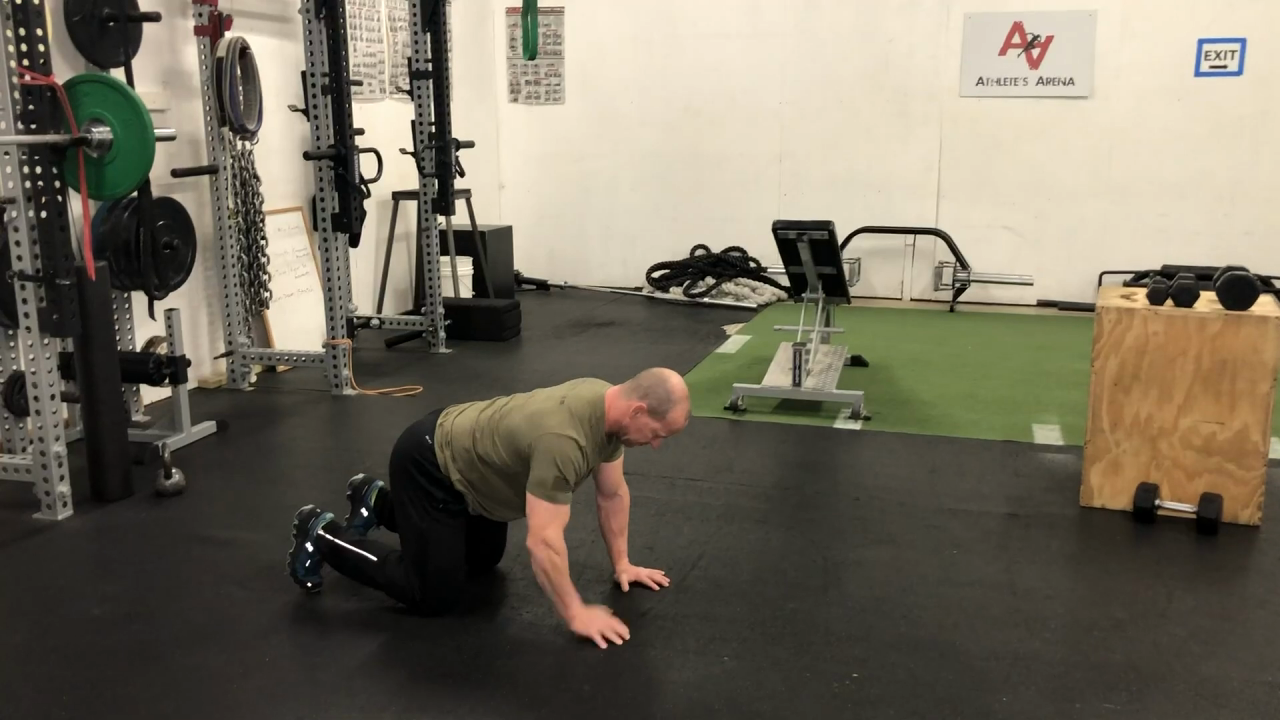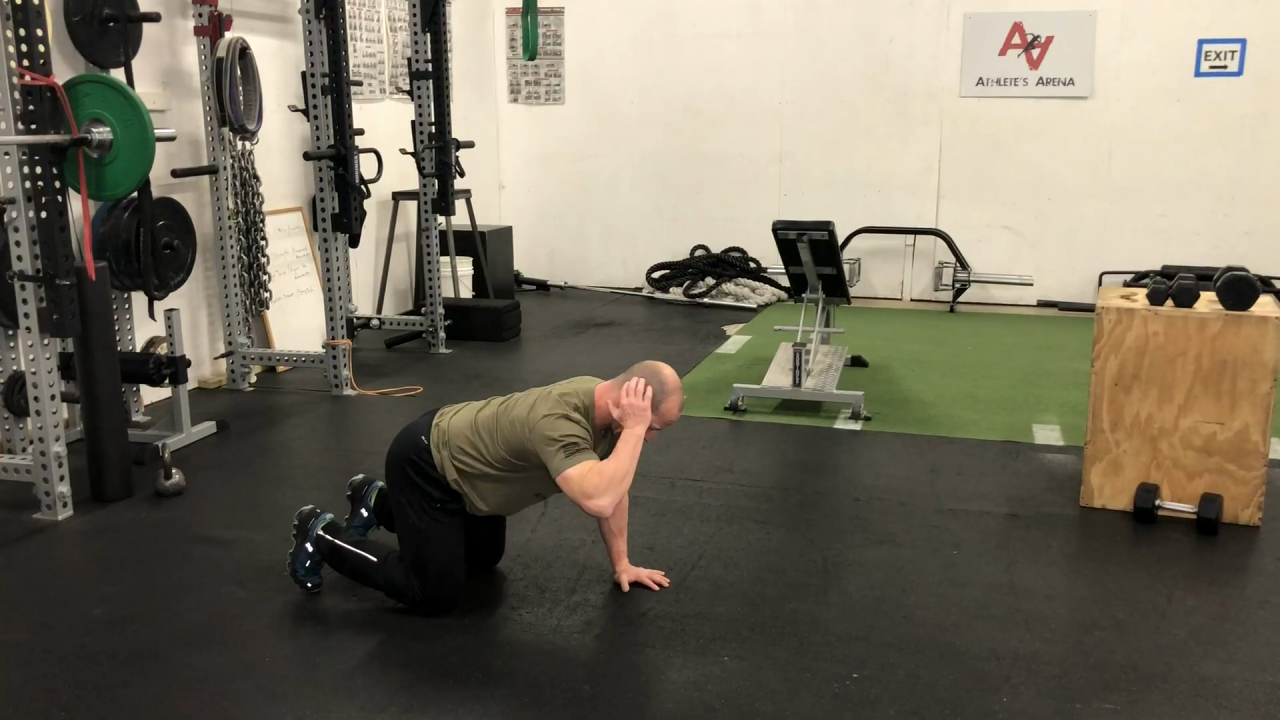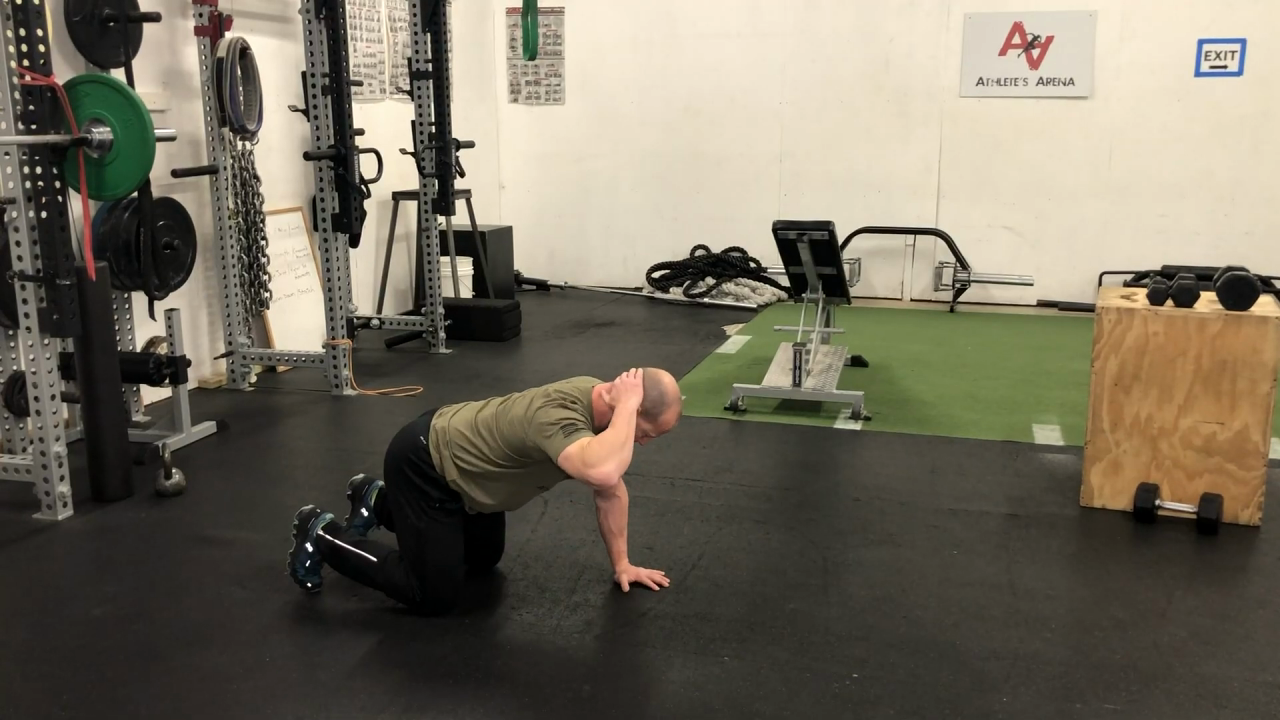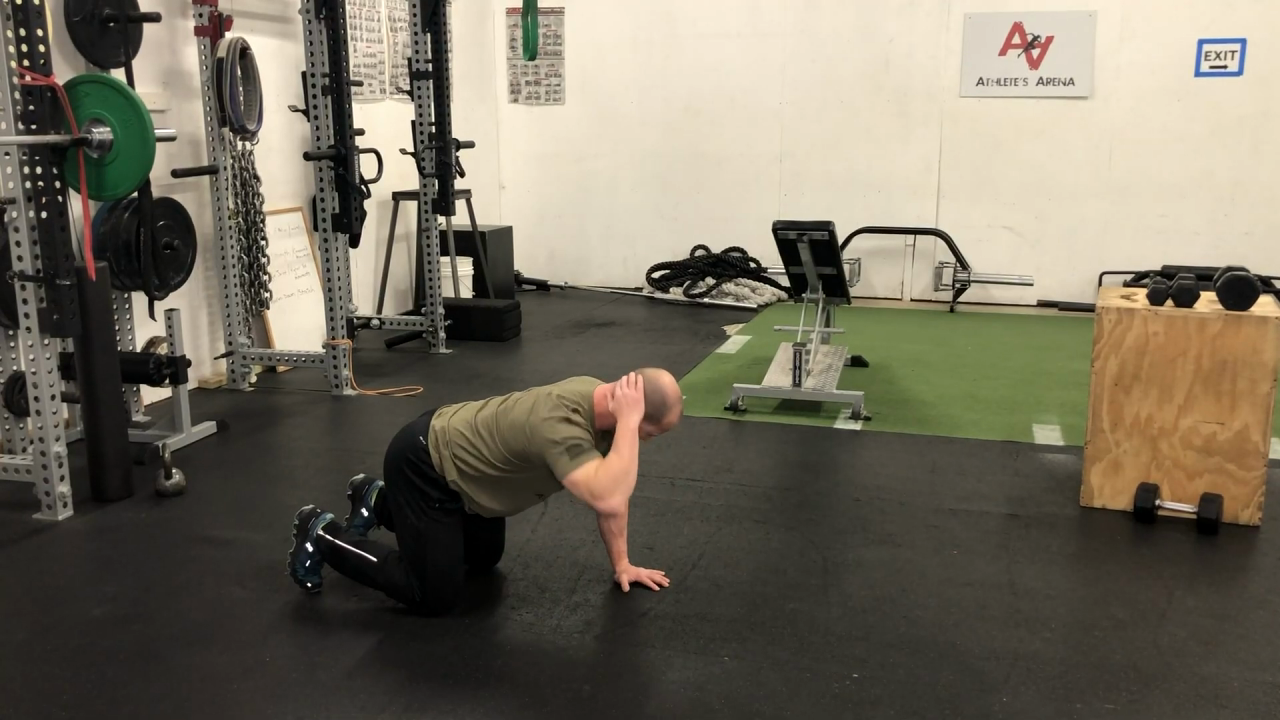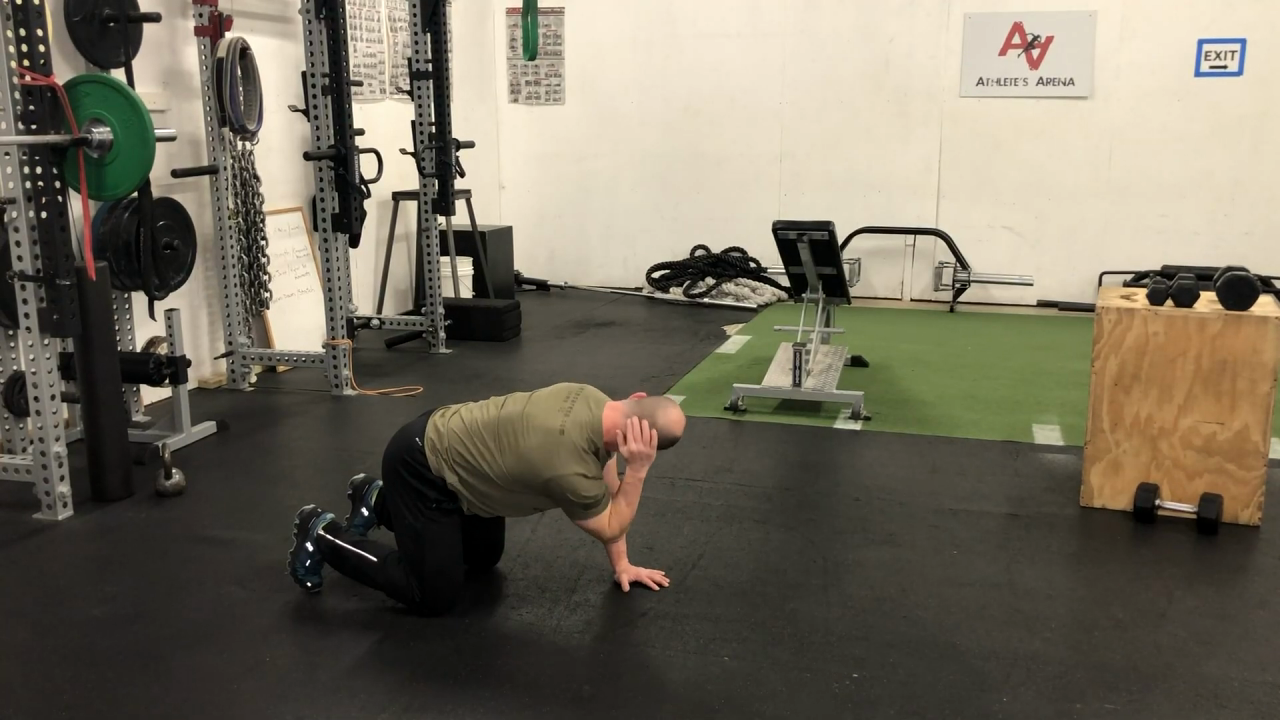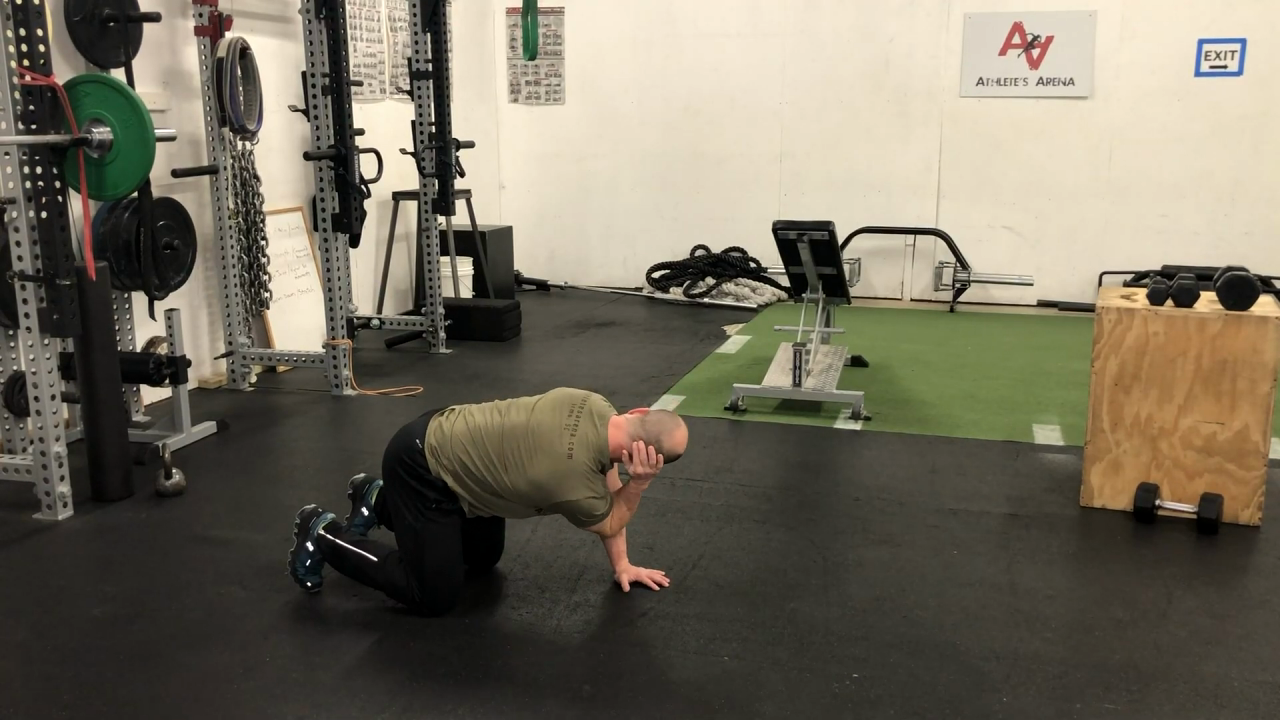
dt=0.5s
person 1, frame 1
left shoulder: (608, 405)
right shoulder: (564, 438)
left elbow: (612, 494)
right elbow: (543, 540)
left wrist: (622, 564)
right wrist: (576, 615)
left hip: (465, 455)
right hip: (428, 463)
left knee: (483, 560)
right knee: (435, 595)
left ankle: (378, 502)
right ankle: (324, 538)
person 1, frame 2
left shoulder: (604, 405)
right shoulder: (561, 422)
left elbow: (611, 491)
right elbow: (599, 501)
left wrist: (621, 564)
right wrist: (634, 429)
left hip: (461, 454)
right hip: (425, 462)
left knee: (484, 559)
right knee: (434, 595)
left ankle: (378, 501)
right ankle: (324, 538)
person 1, frame 3
left shoulder: (600, 401)
right shoulder: (558, 415)
left elbow: (611, 490)
right elbow: (604, 472)
left wrist: (622, 563)
right wrist: (627, 405)
left hip: (458, 452)
right hip: (423, 462)
left knee: (484, 559)
right knee: (434, 595)
left ankle: (378, 500)
right ankle: (324, 537)
person 1, frame 4
left shoulder: (599, 400)
right shoulder: (561, 424)
left elbow: (611, 488)
right elbow: (610, 501)
left wrist: (622, 564)
right wrist: (629, 422)
left hip: (455, 450)
right hip: (423, 463)
left knee: (484, 558)
right knee: (434, 596)
left ankle: (379, 501)
right ankle: (323, 537)
person 1, frame 5
left shoulder: (597, 404)
right shoulder: (568, 464)
left elbow: (609, 490)
right elbow: (611, 528)
left wrist: (621, 564)
right wrist: (639, 470)
left hip: (448, 442)
right hip: (420, 465)
left knee: (484, 558)
right knee: (434, 595)
left ankle: (379, 500)
right ankle: (324, 537)
person 1, frame 6
left shoulder: (597, 408)
right shoulder: (574, 481)
left elbow: (609, 495)
right elbow: (609, 524)
left wrist: (621, 564)
right wrist: (640, 483)
left hip: (446, 436)
right hip: (420, 466)
left knee: (484, 558)
right knee: (434, 596)
left ankle: (377, 500)
right ankle: (324, 537)
